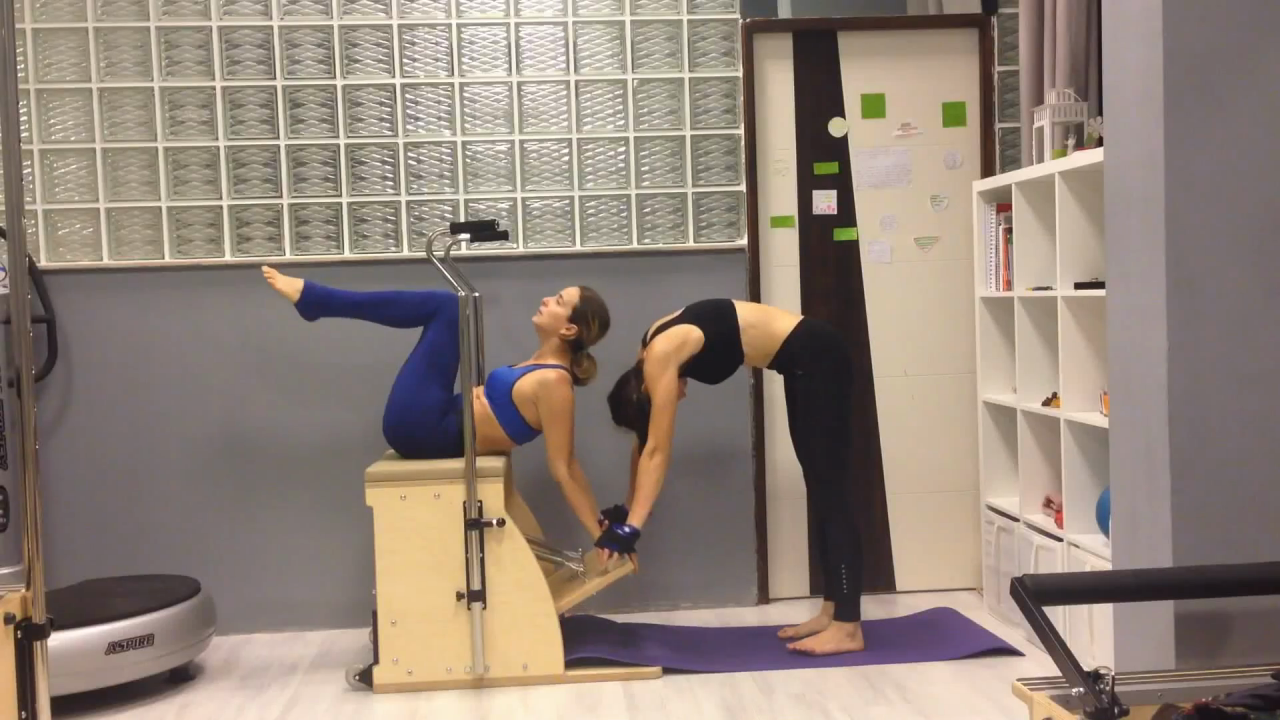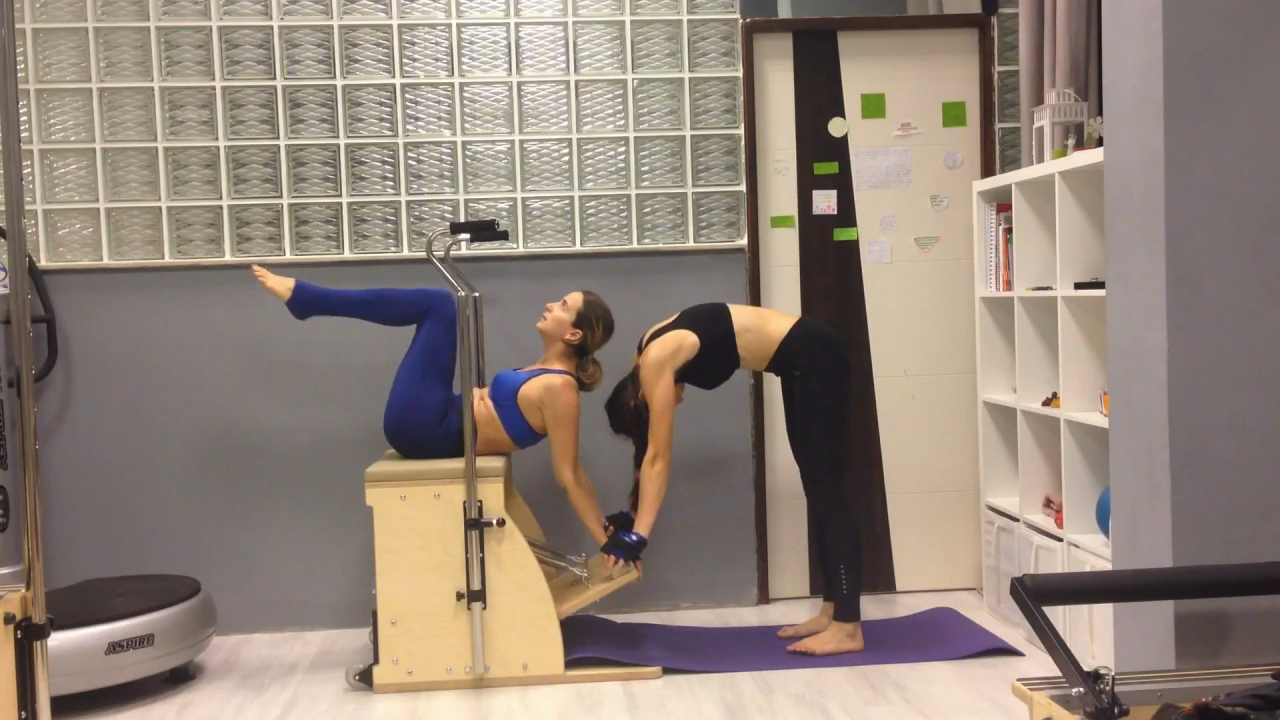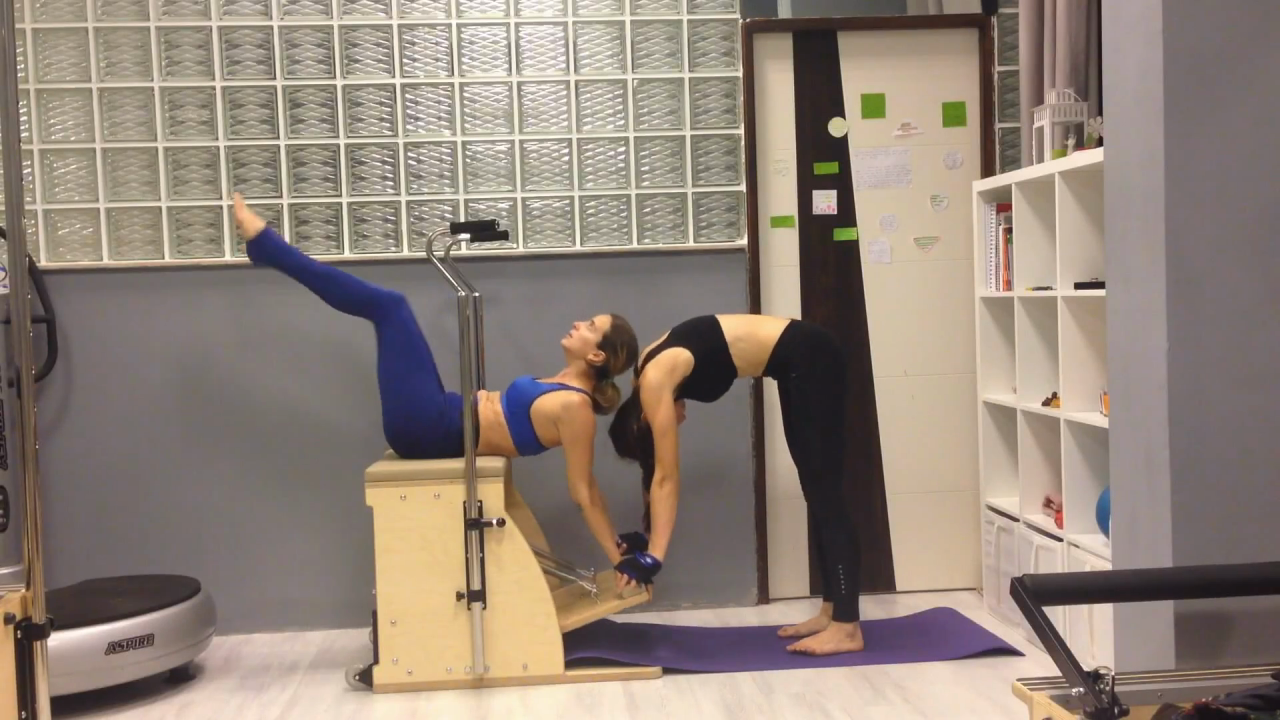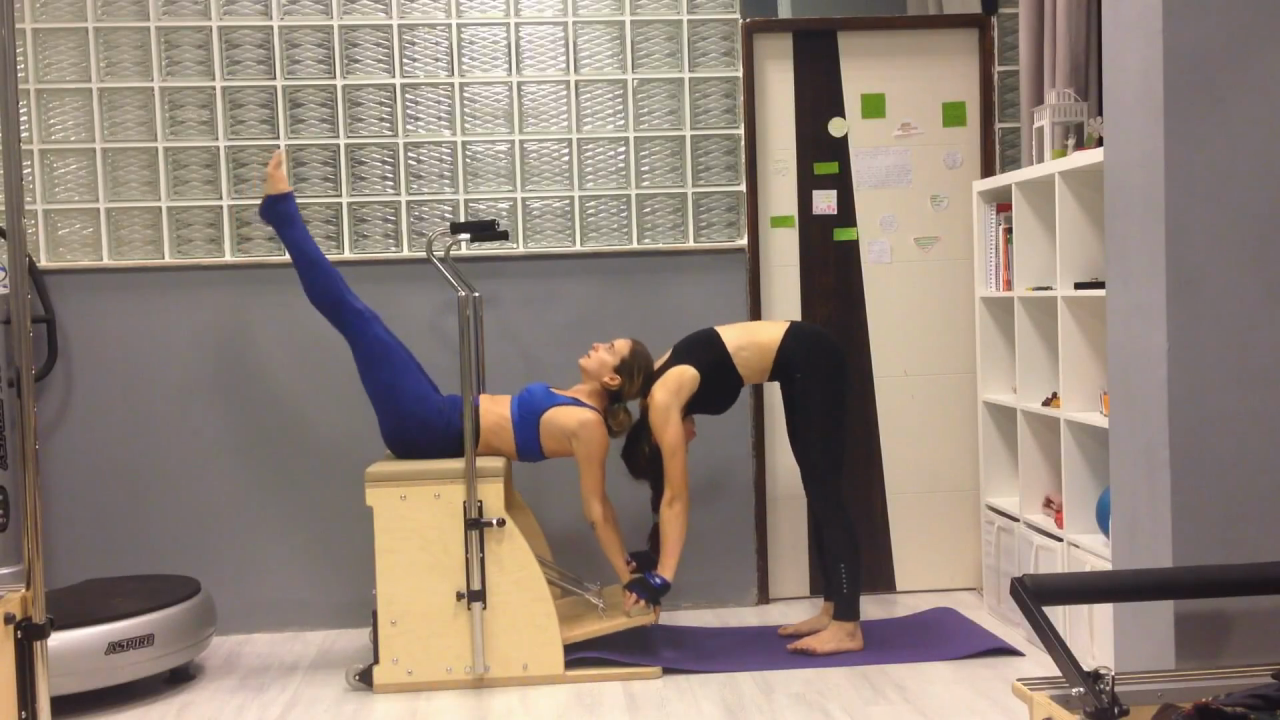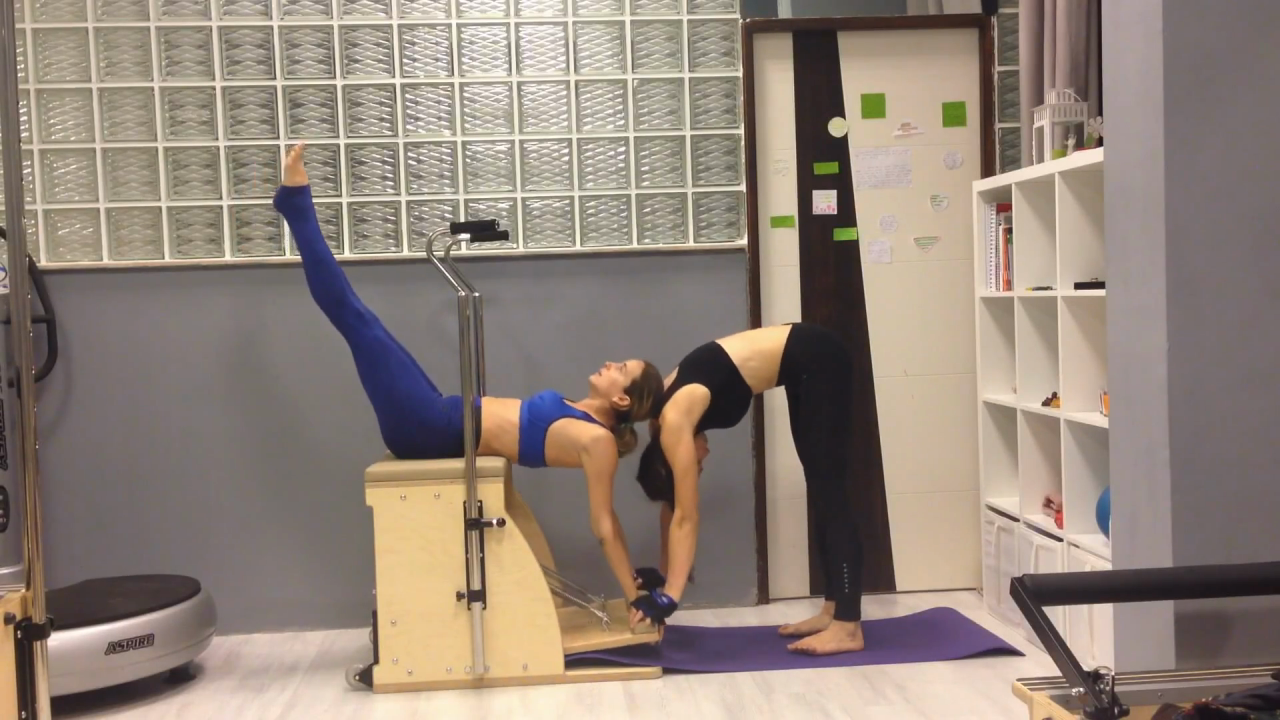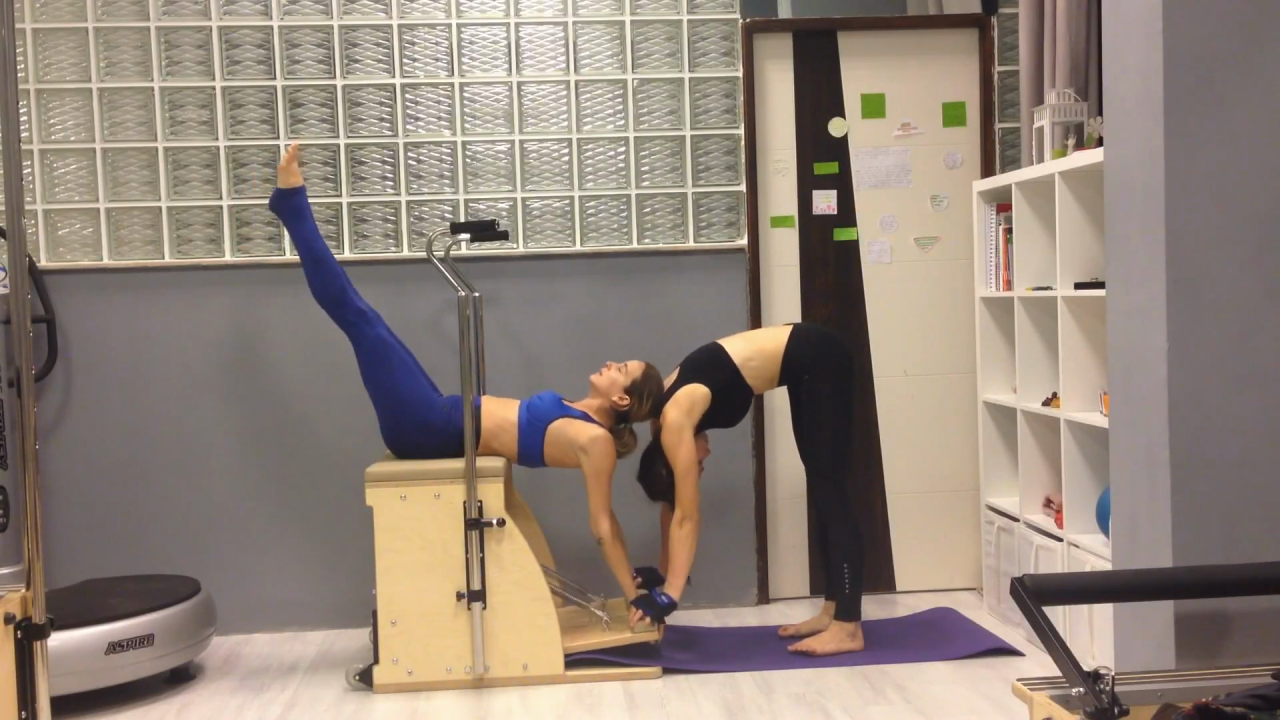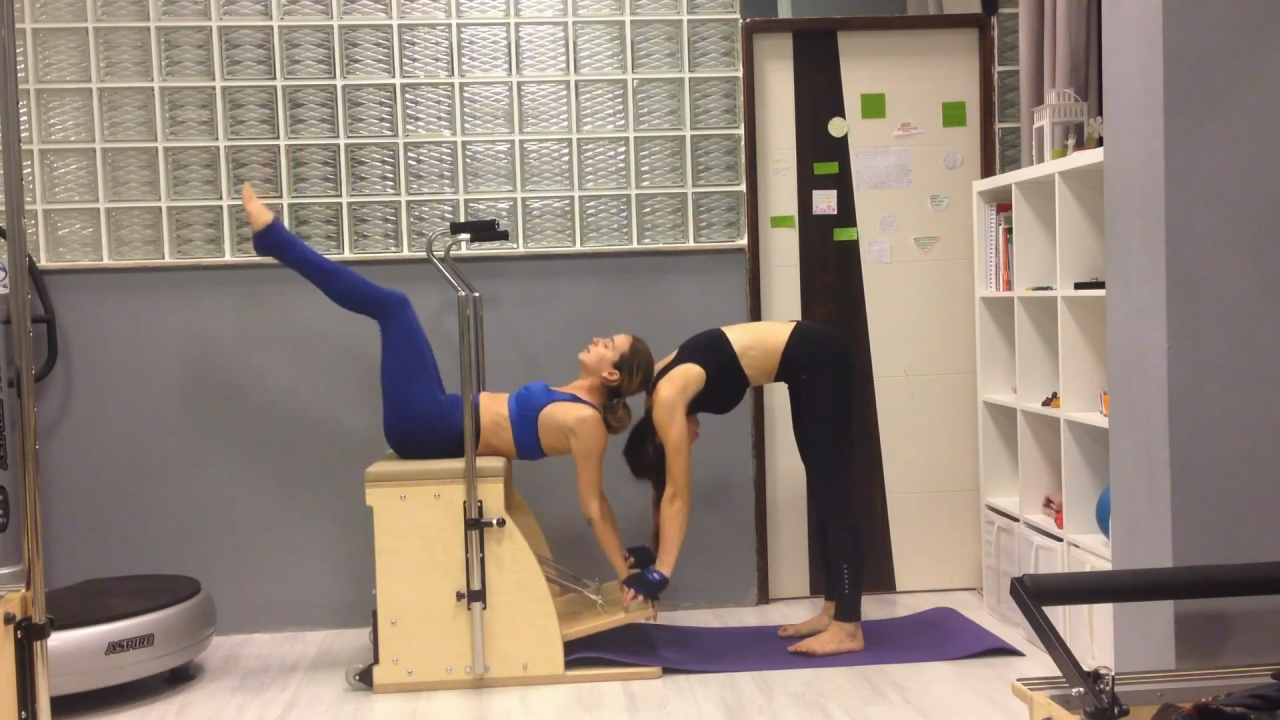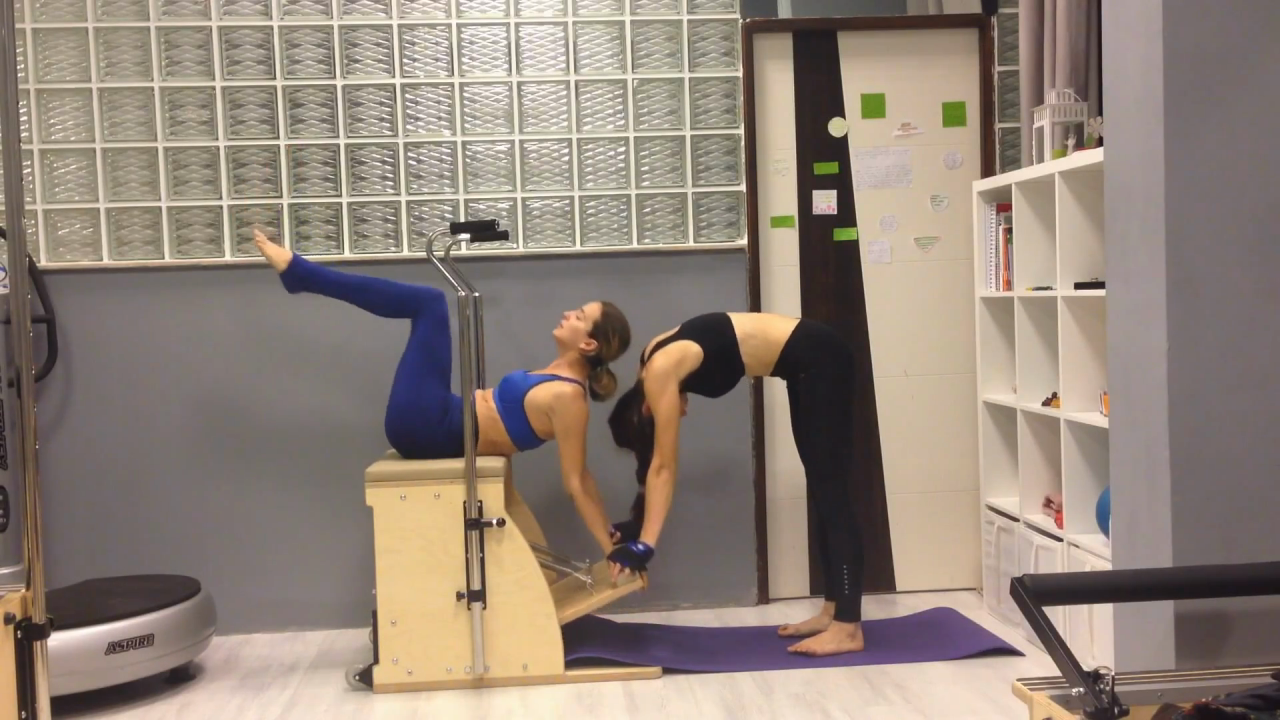
dt=0.3s
person 1, frame 1
left shoulder: (553, 383)
right shoulder: (543, 366)
left elbow: (564, 469)
left wrist: (601, 536)
left hip: (421, 431)
right hip: (432, 428)
left knee: (446, 307)
right knee: (444, 306)
left ankle: (312, 297)
right ankle: (313, 296)
person 1, frame 2
left shoulder: (559, 388)
right shoulder: (547, 371)
left elbow: (569, 474)
left wrist: (606, 542)
left hip: (423, 431)
right hip: (434, 427)
left knee: (438, 305)
right knee: (438, 305)
left ankle: (302, 295)
right ankle: (303, 296)
person 1, frame 3
left shoulder: (574, 407)
right shoulder: (565, 389)
left elbow: (584, 493)
left wrist: (618, 560)
left hip: (428, 431)
right hip: (438, 421)
left knee: (391, 307)
right knee: (388, 306)
left ankle: (266, 242)
right ankle: (267, 244)
person 1, frame 4
left shoulder: (588, 425)
right shoulder: (576, 404)
left elbow: (597, 511)
left wrist: (630, 579)
left hip: (429, 432)
right hip: (443, 419)
left knee: (357, 323)
right knee: (359, 319)
left ankle: (282, 208)
person 1, frame 5
left shoulder: (597, 440)
right shoulder: (583, 417)
left elbow: (605, 527)
left wrist: (637, 596)
left hip: (431, 433)
right hip: (441, 420)
left knee: (358, 323)
right knee: (359, 320)
left ankle: (298, 202)
person 1, frame 6
left shoulder: (595, 440)
right shoulder: (582, 417)
left elbow: (603, 526)
left wrist: (635, 596)
left hip: (431, 432)
right hip: (442, 420)
left knee: (360, 320)
right knee: (359, 316)
left ankle: (293, 203)
person 1, frame 7
left shoulder: (586, 421)
right shoulder: (573, 402)
left elbow: (595, 507)
left wrist: (628, 574)
left hip: (426, 430)
right hip: (439, 423)
left knee: (394, 307)
right knee: (393, 309)
left ankle: (274, 235)
right ankle: (274, 236)
person 1, frame 8
left shoulder: (568, 398)
right shoulder: (560, 380)
left elbow: (577, 483)
left wrist: (613, 550)
left hip: (425, 430)
right hip: (437, 425)
left knee: (428, 304)
right knee: (430, 303)
left ankle: (297, 270)
right ankle: (298, 270)
person 2, frame 1
left shoulder: (662, 354)
right shoulder: (654, 348)
left elbow: (656, 451)
right elbow: (645, 442)
left wrist: (629, 526)
right wrist: (627, 512)
left hip: (818, 358)
right hip: (805, 361)
left knee: (829, 494)
right knee: (821, 493)
left ankle: (848, 629)
right ankle: (832, 613)
person 2, frame 2
left shoulder: (657, 361)
right shoulder: (652, 352)
left elbow: (657, 458)
right elbow: (647, 449)
left wrist: (637, 534)
right wrist: (631, 518)
left hip: (816, 358)
right hip: (802, 362)
left knee: (826, 494)
right knee: (818, 494)
left ankle: (847, 629)
right ankle: (832, 613)
person 2, frame 3
left shoulder: (654, 382)
right shoulder: (649, 373)
left elbow: (666, 478)
right elbow: (657, 472)
left wrist: (652, 557)
right wrist: (645, 534)
left hip: (811, 359)
right hip: (799, 361)
left knee: (823, 493)
right knee: (816, 492)
left ankle: (847, 629)
right ankle: (832, 613)
person 2, frame 4
left shoulder: (662, 403)
right shoulder: (657, 393)
left elbow: (675, 498)
right elbow: (668, 493)
left wrist: (661, 577)
right wrist: (654, 555)
left hip: (813, 360)
right hip: (801, 363)
left knee: (824, 493)
right knee: (818, 492)
left ankle: (847, 627)
right ankle: (833, 612)
person 2, frame 5
left shoulder: (675, 423)
right shoulder: (665, 414)
left elbow: (685, 517)
right elbow: (672, 507)
left wrist: (668, 596)
right wrist: (663, 577)
left hip: (819, 361)
right hip: (805, 362)
left knee: (828, 492)
right knee: (821, 491)
left ankle: (848, 628)
right ankle: (834, 611)
person 2, frame 6
left shoulder: (675, 422)
right shoulder: (666, 413)
left elbow: (685, 517)
right elbow: (672, 506)
left wrist: (668, 595)
right wrist: (663, 575)
left hip: (820, 362)
right hip: (807, 363)
left knee: (830, 493)
right knee: (821, 492)
left ankle: (848, 628)
right ankle: (834, 612)
person 2, frame 7
left shoulder: (667, 398)
right shoulder: (663, 390)
left elbow: (677, 495)
right elbow: (669, 490)
left wrist: (658, 572)
right wrist: (653, 554)
left hip: (820, 361)
right hip: (808, 363)
left knee: (830, 493)
right knee: (822, 492)
left ankle: (848, 628)
right ankle: (833, 612)
person 2, frame 8
left shoulder: (660, 372)
right shoulder: (655, 363)
left elbow: (663, 467)
right elbow: (658, 463)
left wrist: (644, 545)
right wrist: (638, 526)
left hip: (820, 360)
right hip: (807, 363)
left knee: (830, 493)
right knee: (822, 492)
left ankle: (848, 628)
right ankle: (834, 612)
